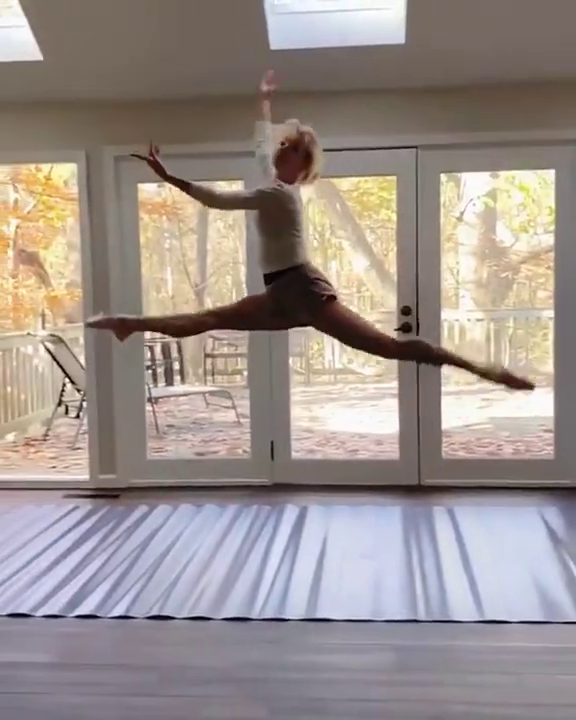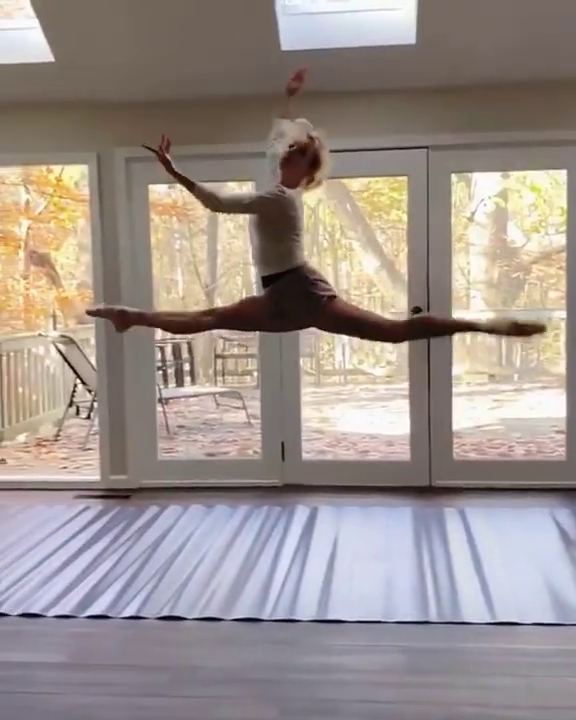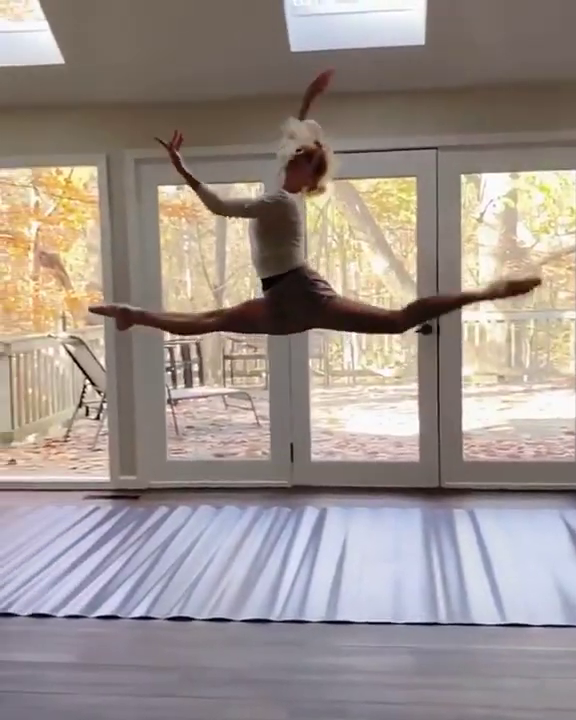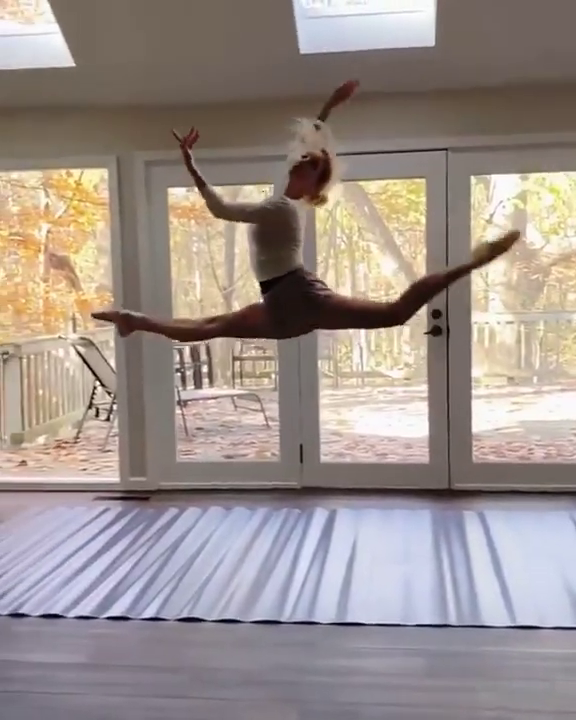
dt=0.2s
person 1, frame 1
left shoulder: (278, 193)
right shoulder: (276, 185)
left elbow: (217, 198)
right elbow: (261, 139)
left wrist: (170, 177)
right wrist: (265, 99)
left hip: (304, 292)
right hip: (280, 297)
left knee: (391, 347)
right knee: (207, 318)
right ankle: (131, 323)
person 1, frame 2
left shoulder: (279, 197)
right shoulder: (280, 191)
left elbow: (217, 202)
right elbow: (277, 133)
left wrist: (174, 172)
right wrist: (289, 96)
left hip: (303, 293)
right hip: (281, 300)
left knee: (399, 331)
right knee: (205, 318)
person 1, frame 3
left shoulder: (280, 201)
right shoulder: (284, 197)
left elbow: (219, 206)
right elbow: (292, 131)
left wrist: (182, 169)
right wrist: (310, 96)
left hip: (304, 296)
right hip: (283, 304)
left knee: (400, 320)
right knee: (205, 322)
person 1, frame 4
left shoulder: (279, 207)
right shoulder: (286, 202)
left elbow: (219, 209)
right elbow: (310, 140)
left wrist: (191, 166)
right wrist: (331, 104)
left hip: (302, 298)
right hip: (284, 309)
left knee: (398, 312)
right knee: (204, 328)
